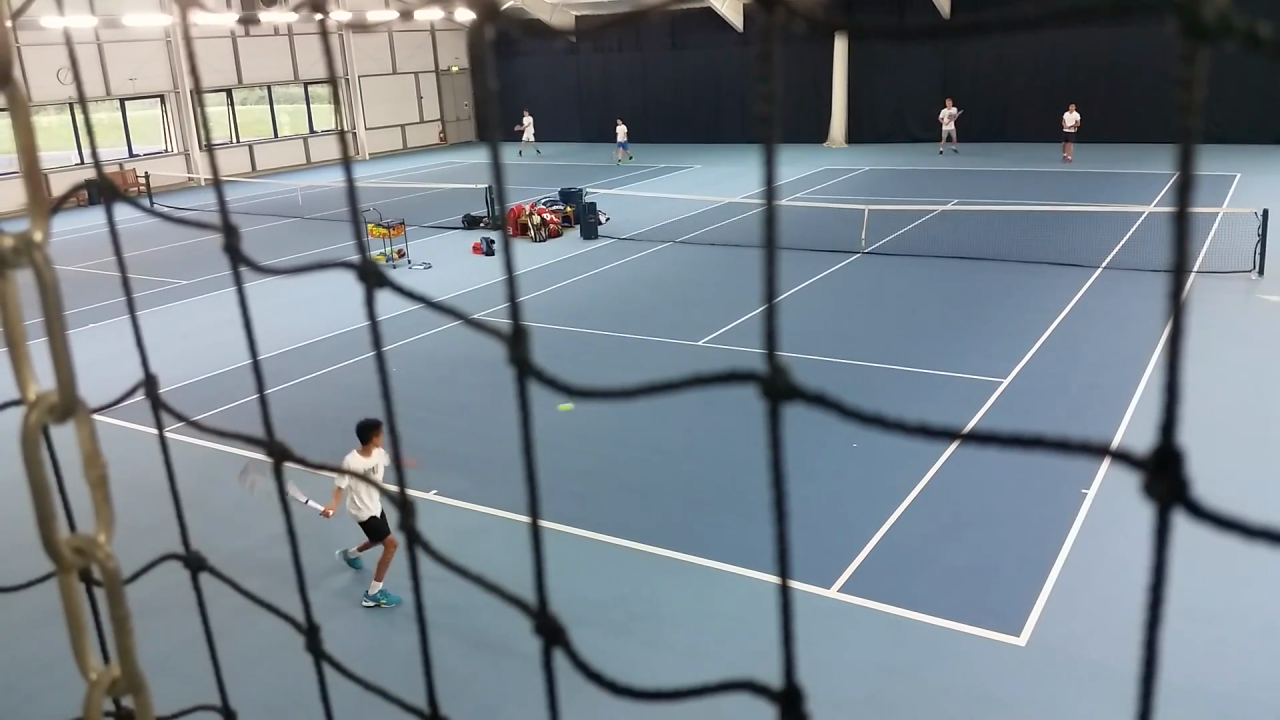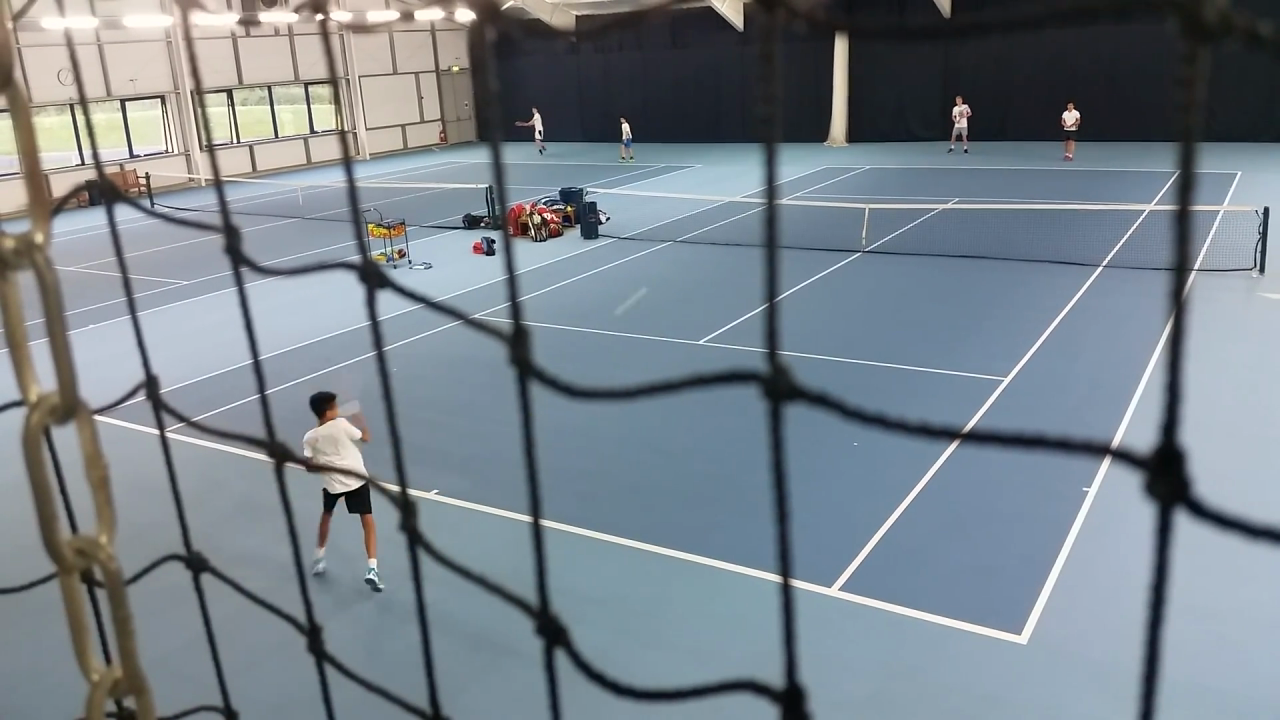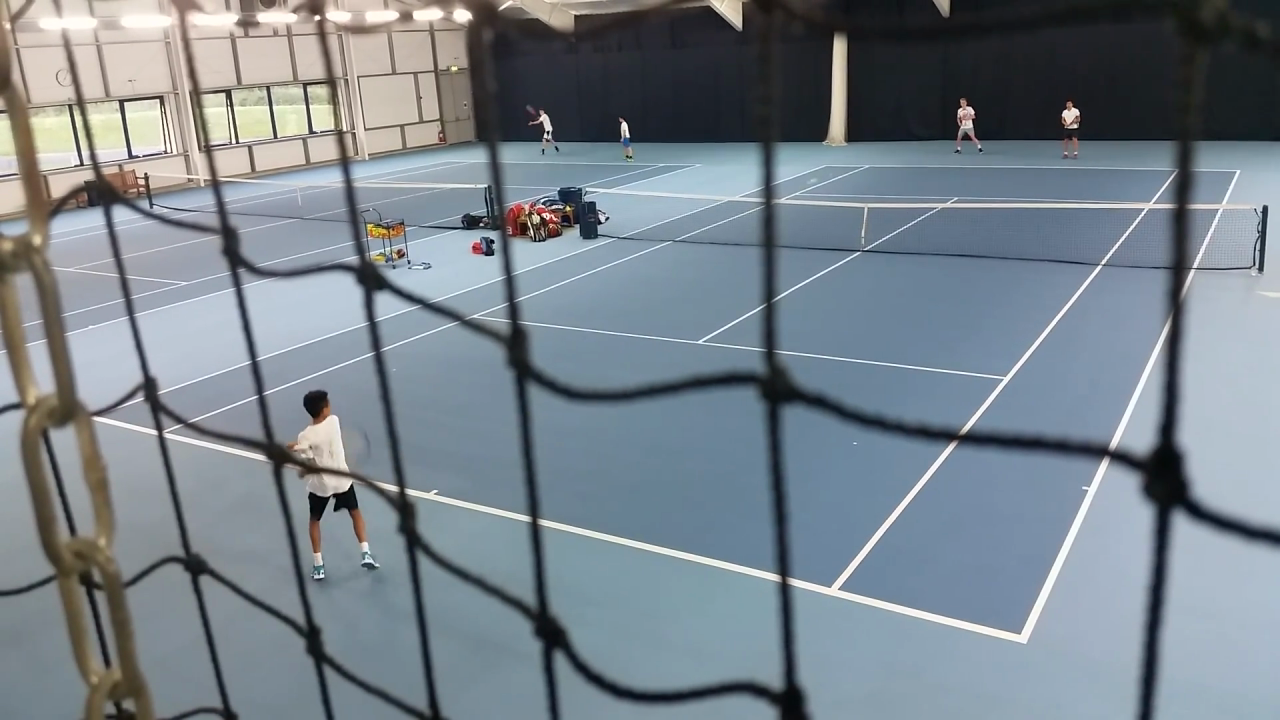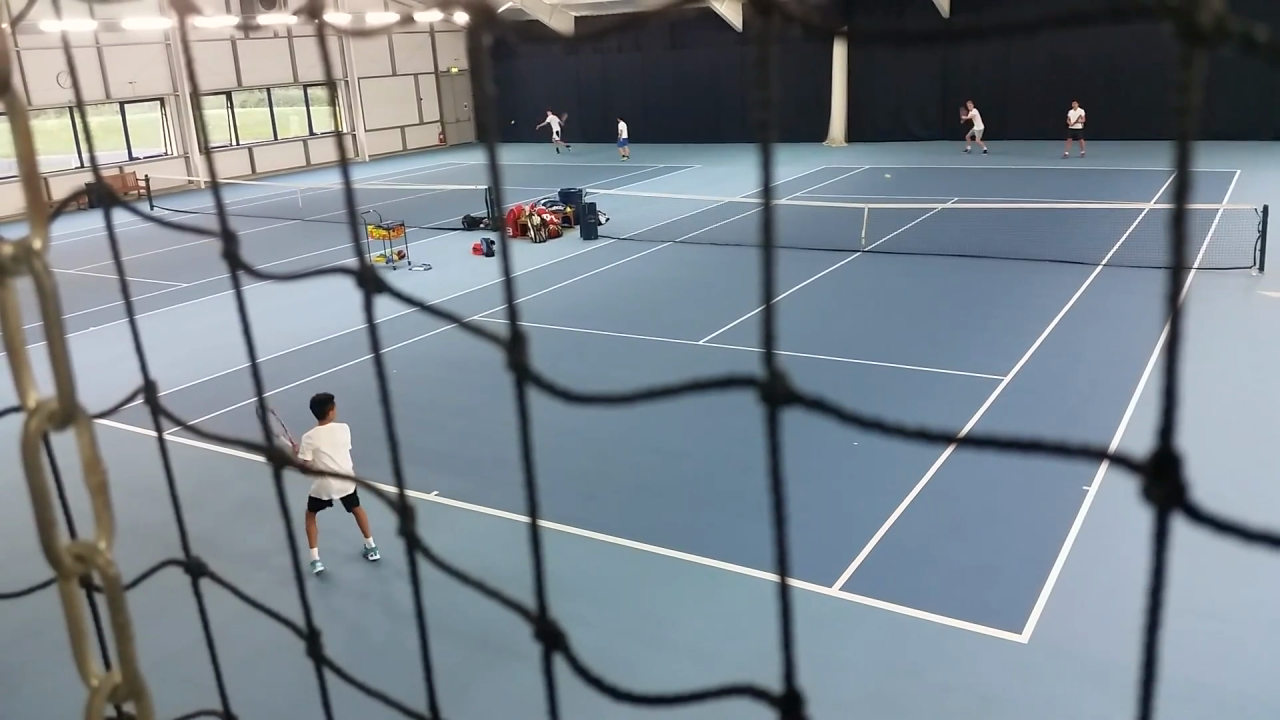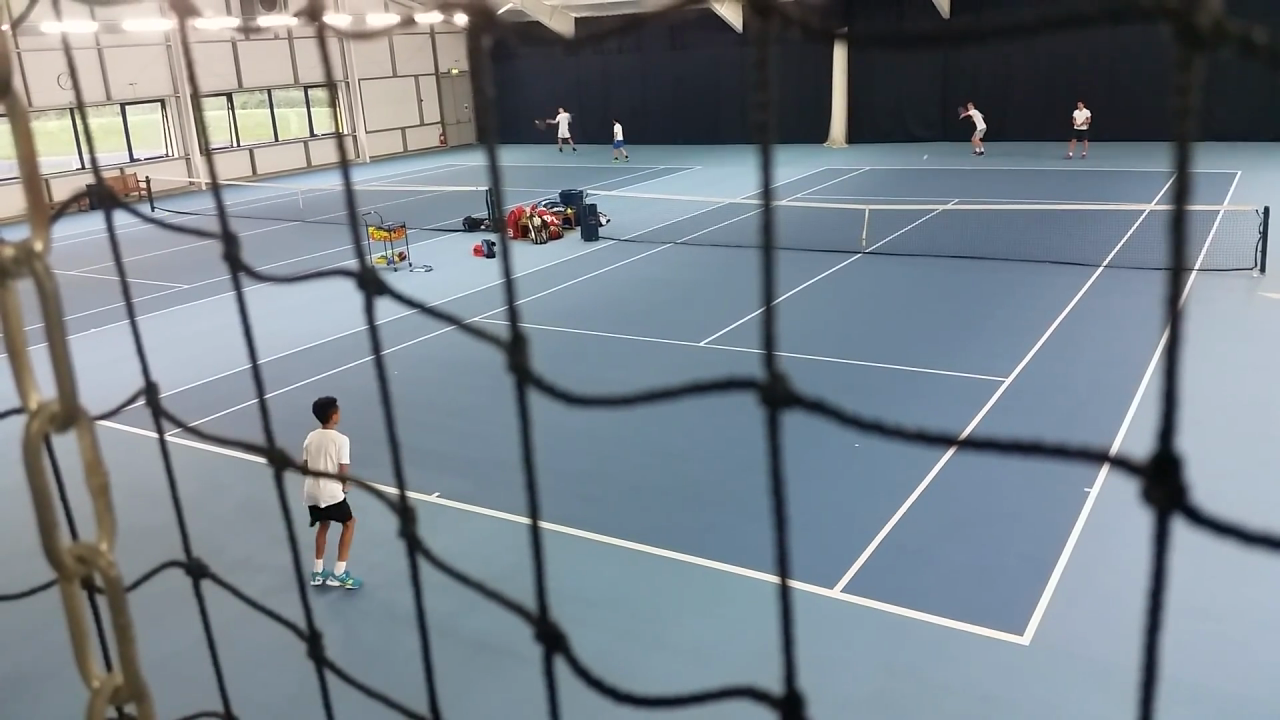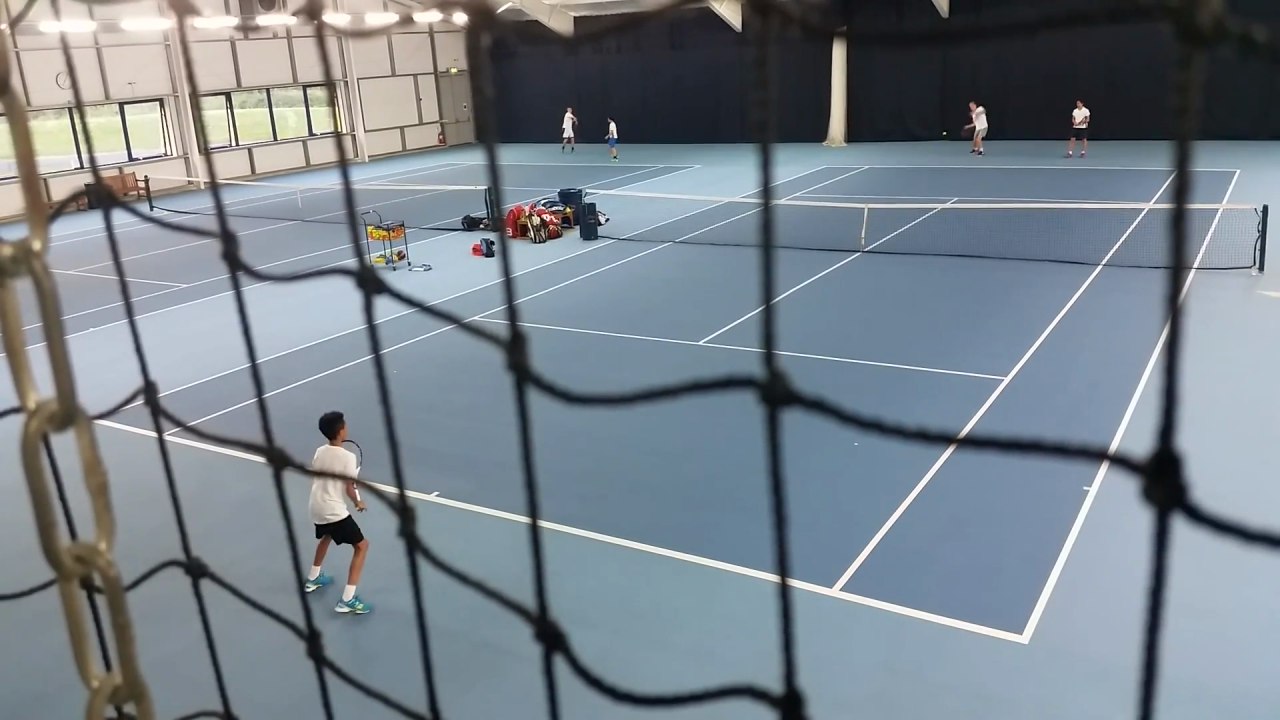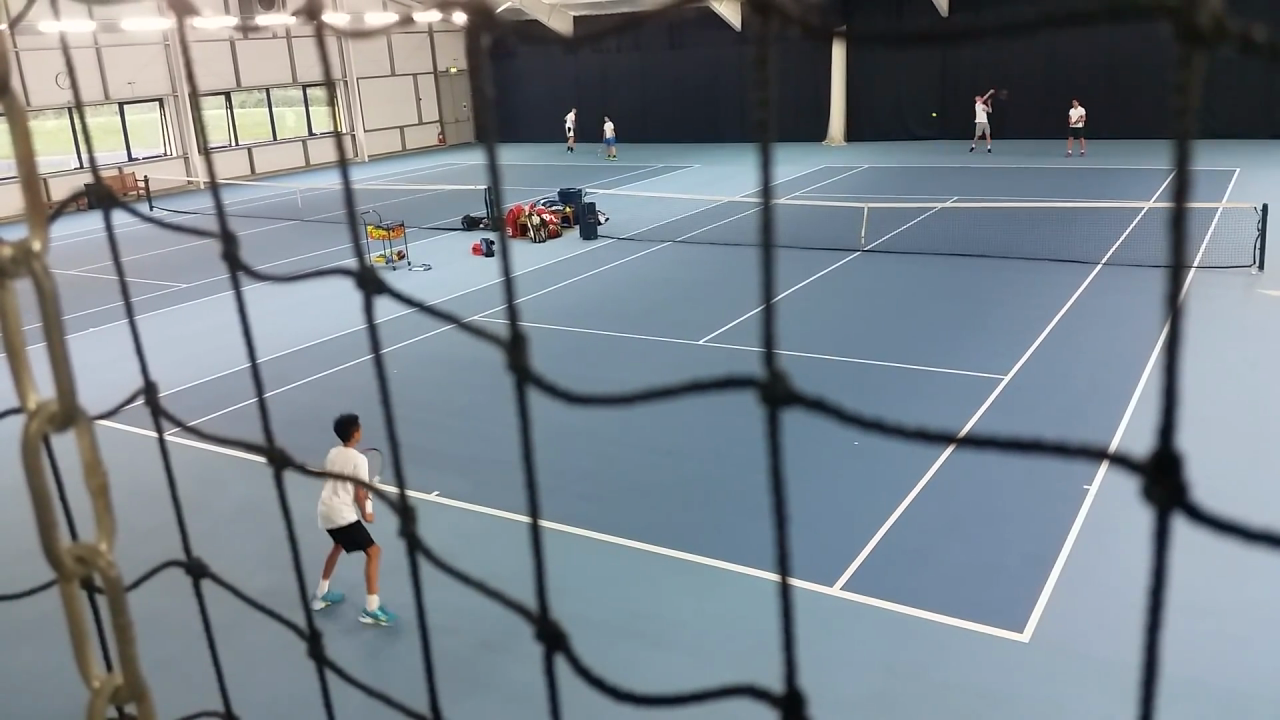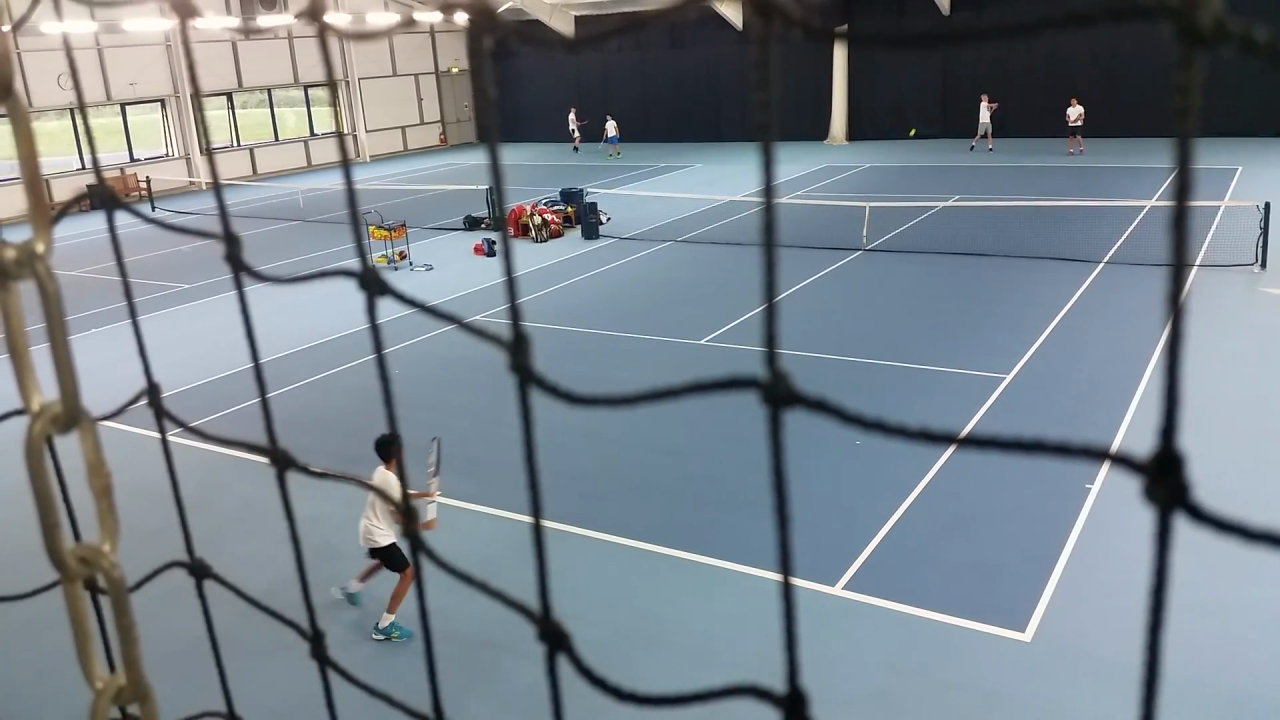
dt=0.3s
person 1, frame 1
left shoulder: (378, 453)
right shoulder: (351, 462)
left elbow: (387, 461)
right elbow: (340, 487)
left wrist: (404, 462)
right wrist: (332, 506)
left hip: (374, 506)
right hip: (365, 511)
left knee: (378, 539)
right knee: (391, 544)
left ankle: (349, 554)
right ankle: (373, 593)
person 1, frame 2
left shoulder: (310, 438)
right shoulder: (341, 424)
left elbow: (311, 468)
right elbow: (365, 437)
right wrist: (358, 422)
left hip: (332, 483)
right hip: (356, 479)
left knee: (326, 515)
right knee: (367, 521)
left ankle: (319, 559)
right ankle: (372, 569)
person 1, frame 3
left shoulder: (305, 436)
right shoulder: (334, 421)
left wrist: (304, 472)
right wrist: (298, 447)
left hip: (320, 485)
right hip: (343, 480)
left knee: (314, 520)
right knee: (355, 512)
left ankle: (318, 566)
right ankle: (366, 554)
person 1, frame 4
left shoulder: (308, 438)
right shoulder: (343, 429)
left elbow: (307, 468)
right elbow: (331, 450)
left wrist: (300, 455)
left hip: (323, 486)
right hip: (346, 482)
left knee: (310, 515)
right knee: (356, 509)
left ankle: (315, 559)
right ankle: (371, 547)
person 1, frame 5
left shoulder: (311, 437)
right shoulder: (342, 440)
left elbow: (306, 467)
right elbow: (343, 471)
right wrist: (343, 488)
left hip: (311, 492)
right hip: (332, 493)
left knee: (323, 525)
right knee: (349, 524)
left ankle: (318, 572)
right ankle: (339, 573)
person 1, frame 6
left shoulder: (319, 452)
right shoulder: (348, 457)
right elbow: (349, 489)
right wrist: (358, 502)
left hip: (316, 508)
right hip: (335, 511)
left knee: (327, 535)
right knee: (361, 546)
left ankle: (313, 578)
right ankle: (348, 599)
person 1, frame 7
left shoulder: (332, 454)
right shoulder: (359, 460)
right elbow: (359, 495)
left wrist: (362, 493)
right wrist: (365, 514)
left hip: (325, 511)
right hip: (343, 515)
left knee: (339, 546)
right knee: (374, 552)
left ankle: (322, 594)
right ankle: (372, 609)
person 1, frame 8
left shoulder: (380, 472)
right shoulder: (391, 482)
right elbow: (400, 519)
left wrist: (421, 494)
left hip: (370, 529)
right hip: (380, 534)
left knee: (384, 559)
right knee: (408, 574)
left ankle: (351, 589)
right ankle: (384, 626)
